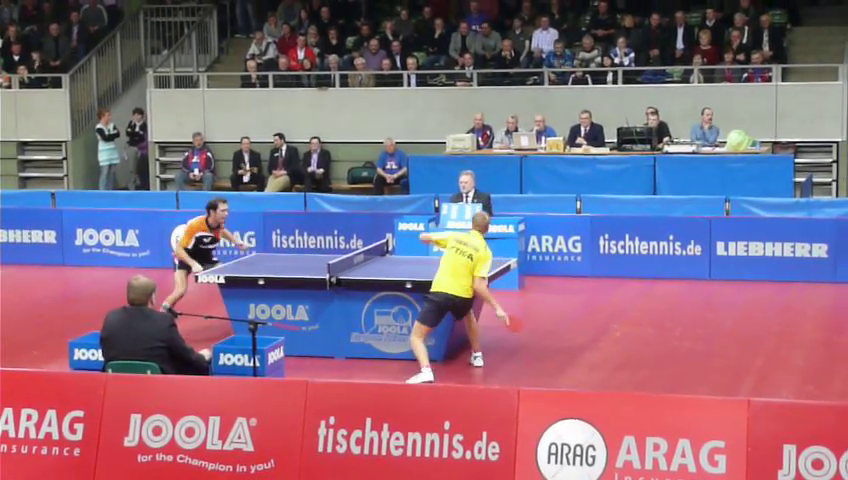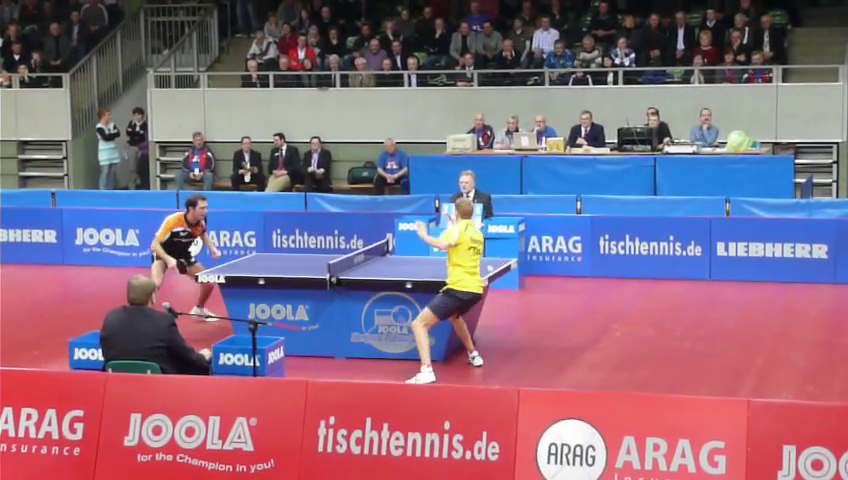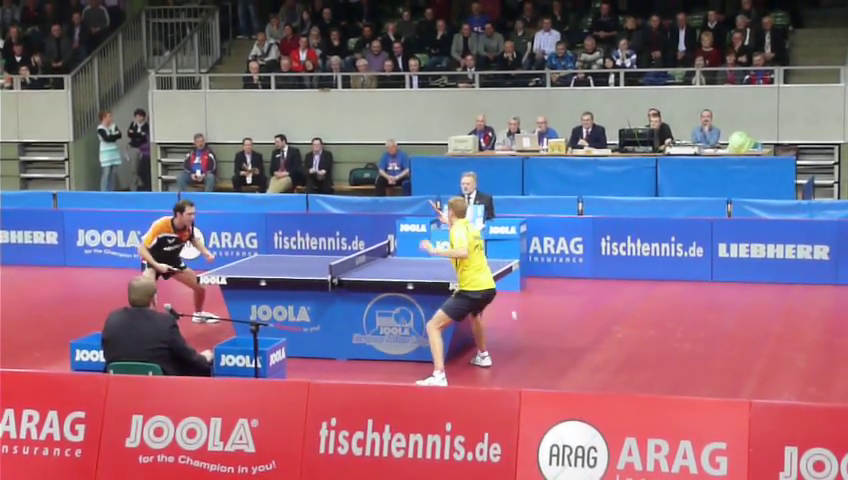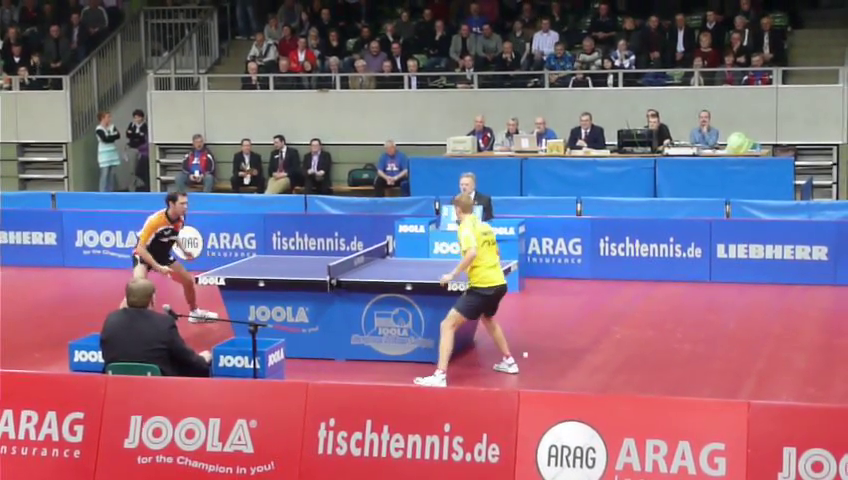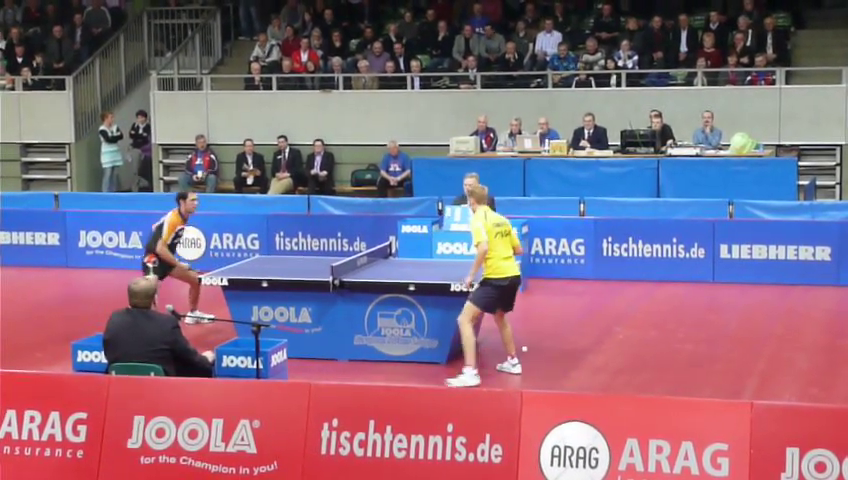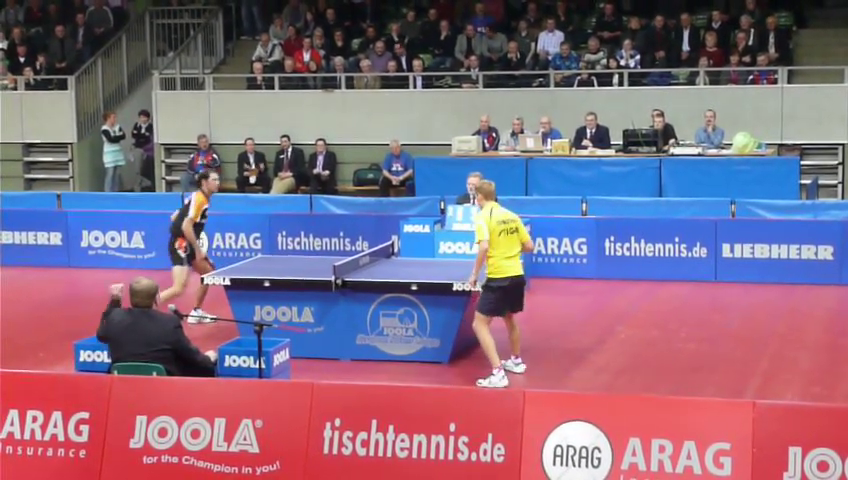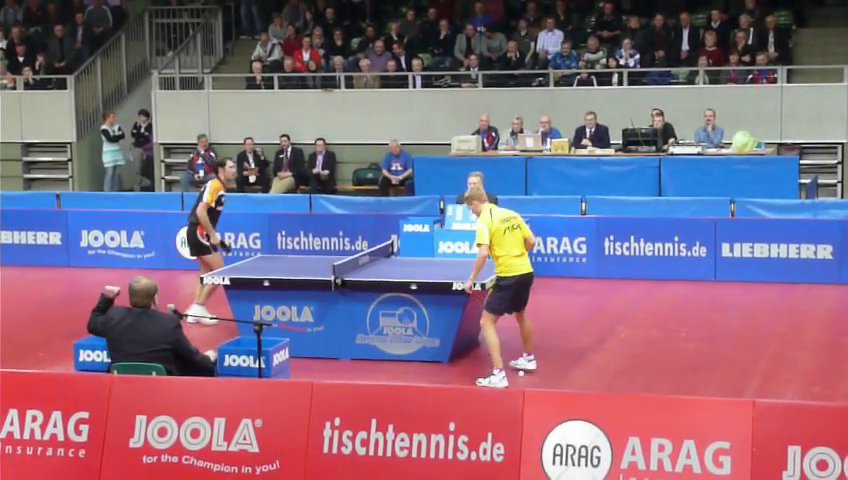
dt=0.2s
person 1, frame 1
left shoulder: (453, 236)
right shoulder: (485, 251)
left elbow: (424, 237)
right elbow: (479, 288)
left wrist: (436, 240)
right wrist: (497, 308)
left hip: (439, 293)
right hip: (462, 296)
left knee: (416, 336)
right knee: (467, 316)
left ankle: (425, 371)
right ankle: (476, 355)
person 1, frame 2
left shoulder: (457, 228)
right shoulder: (478, 235)
left elbow: (443, 245)
left wrist: (423, 235)
left hip: (459, 290)
right hip: (475, 292)
left knee: (418, 324)
right knee: (454, 316)
left ankle: (426, 370)
right ankle: (473, 354)
person 1, frame 3
left shoulder: (457, 229)
right shoulder: (473, 230)
left elbow: (462, 253)
left wrist: (434, 250)
right wrist: (446, 222)
left hip: (472, 290)
right hip: (488, 288)
left knee: (433, 327)
right knee: (474, 314)
left ankle: (439, 375)
right ankle: (483, 355)
person 1, frame 4
left shoulder: (465, 227)
right shoulder: (485, 227)
left elbow: (471, 254)
left wrist: (452, 275)
left hip: (482, 287)
right hip: (500, 284)
left knee: (447, 327)
right knee: (488, 319)
left ankle: (439, 376)
right ankle: (509, 362)
person 1, frame 5
left shoulder: (478, 219)
right shoulder: (502, 219)
left elbow: (483, 247)
right elbow: (518, 250)
left wrist: (471, 274)
left hip: (495, 278)
right hip: (512, 276)
left knee: (464, 320)
right knee: (500, 318)
left ankle: (470, 372)
right ankle: (512, 362)
person 1, frame 6
left shoulder: (483, 217)
right shoulder: (513, 216)
left elbow: (484, 247)
right elbow: (529, 247)
left wrist: (474, 275)
left hip: (498, 278)
right hip: (517, 275)
left knee: (480, 325)
right knee: (509, 318)
left ankle: (498, 374)
right ankle: (516, 362)
person 1, frame 7
left shoulder: (484, 220)
right shoulder: (512, 215)
left elbow: (483, 254)
right elbow: (531, 241)
left wrist: (471, 280)
left hip: (508, 277)
right hip: (527, 272)
left knee: (487, 323)
right knee: (520, 315)
left ankle: (499, 375)
right ankle: (528, 358)
person 2, frame 1
left shoulder: (221, 222)
right shoulder: (194, 225)
right elbow: (178, 250)
left wrist: (237, 242)
right wrist: (193, 264)
left hip: (206, 258)
right hip: (185, 258)
right knee: (181, 291)
person 2, frame 2
left shoulder: (202, 220)
right shoulder: (173, 221)
left elbow: (203, 234)
right elbow: (155, 244)
left wrist: (213, 249)
right wrist: (168, 260)
left hip: (183, 255)
right hip: (163, 254)
left knee: (209, 284)
right knee: (156, 284)
left ankle: (199, 309)
person 2, frame 3
left shoulder: (189, 226)
right shoulder: (160, 226)
left elbow: (193, 239)
right elbow: (142, 249)
left wrist: (205, 252)
right wrist: (157, 265)
left hip: (173, 261)
right hip: (153, 260)
left knee: (200, 287)
left ankle: (199, 314)
person 2, frame 4
left shoulder: (181, 218)
right shoulder: (156, 220)
right elbow: (141, 248)
left wrist: (183, 249)
right wrist: (158, 267)
left hip: (163, 255)
right hip: (144, 255)
left knee: (189, 281)
left ankle: (195, 313)
person 2, frame 5
left shoulder: (182, 217)
right shoulder: (173, 220)
left elbow: (156, 227)
right elbow: (160, 249)
right wrist: (178, 264)
left hip: (167, 259)
right hip: (153, 259)
left knee: (195, 280)
left ankle: (193, 313)
person 2, frame 6
left shoulder: (201, 198)
right shoulder: (199, 199)
left elbow: (175, 217)
right elbow: (186, 226)
right wrist: (198, 250)
left hip: (185, 244)
right hip: (181, 244)
left knee: (209, 274)
right knee: (179, 288)
left ankle: (196, 311)
person 2, frame 7
left shoulder: (220, 187)
right shoulder: (214, 185)
right elbow: (200, 211)
left wrist: (212, 233)
right wrist: (213, 234)
left hip: (199, 234)
right hip: (200, 233)
left knee: (208, 274)
left ankle: (196, 311)
right ankle: (198, 306)
person 3, frame 1
left shoulder: (111, 318)
right shoulder: (164, 321)
left elbow: (107, 354)
right elbow: (185, 355)
right wrist: (203, 358)
right knee: (201, 367)
person 3, frame 2
left shoulder: (111, 318)
right shoulder: (164, 320)
left elbow: (107, 354)
right elbow: (185, 355)
right wrist: (203, 358)
right knee: (202, 366)
person 3, frame 3
left shoulder: (113, 319)
right shoulder: (165, 322)
left elbow: (108, 355)
right elbow: (186, 356)
right wrist: (204, 359)
right knee: (204, 368)
person 3, frame 4
left shoulder: (112, 319)
right shoulder: (164, 323)
left elbow: (106, 355)
right elbow: (185, 356)
right wrist: (203, 360)
right knee: (202, 368)
person 3, frame 5
left shoulder: (115, 319)
right shoulder: (167, 323)
left elbow: (108, 353)
right elbow: (188, 356)
right wrist: (206, 360)
right knee: (206, 368)
person 3, frame 6
left shoulder: (116, 318)
right shoulder: (169, 322)
left elbow: (102, 335)
right elbow: (190, 356)
left wrist: (114, 301)
right wrist: (208, 359)
right knee: (207, 368)
person 3, frame 7
left shoulder: (114, 316)
right shoulder: (169, 322)
left elbow: (93, 326)
right elbow: (190, 356)
left wrist: (106, 298)
right wrist: (208, 359)
right knee: (207, 368)
